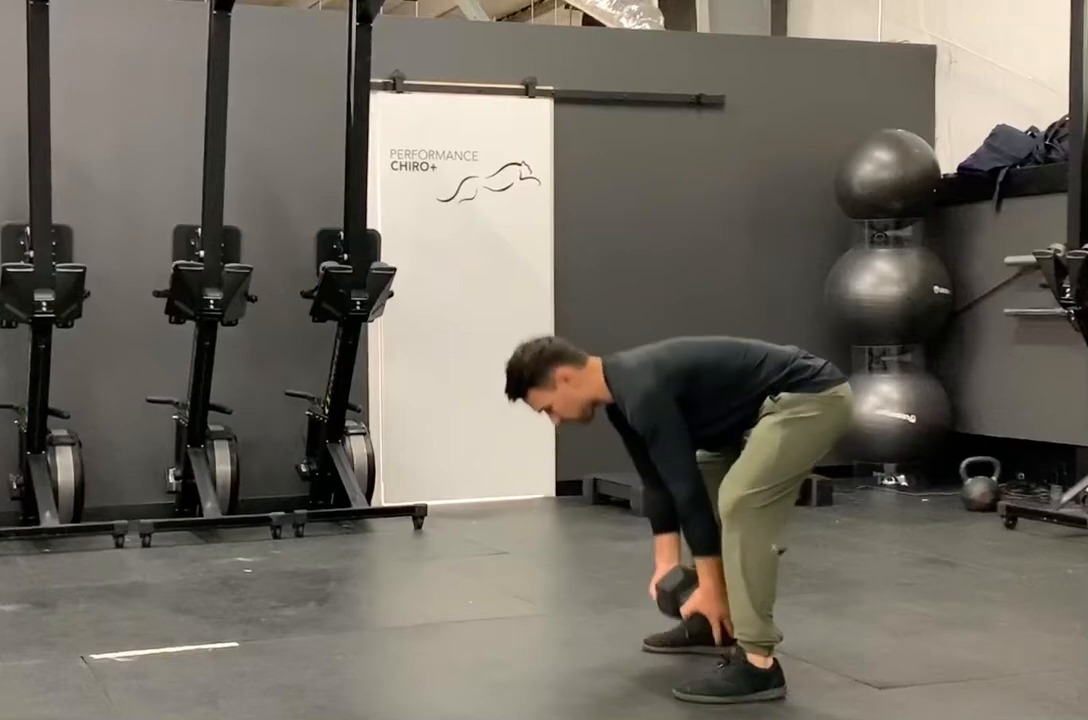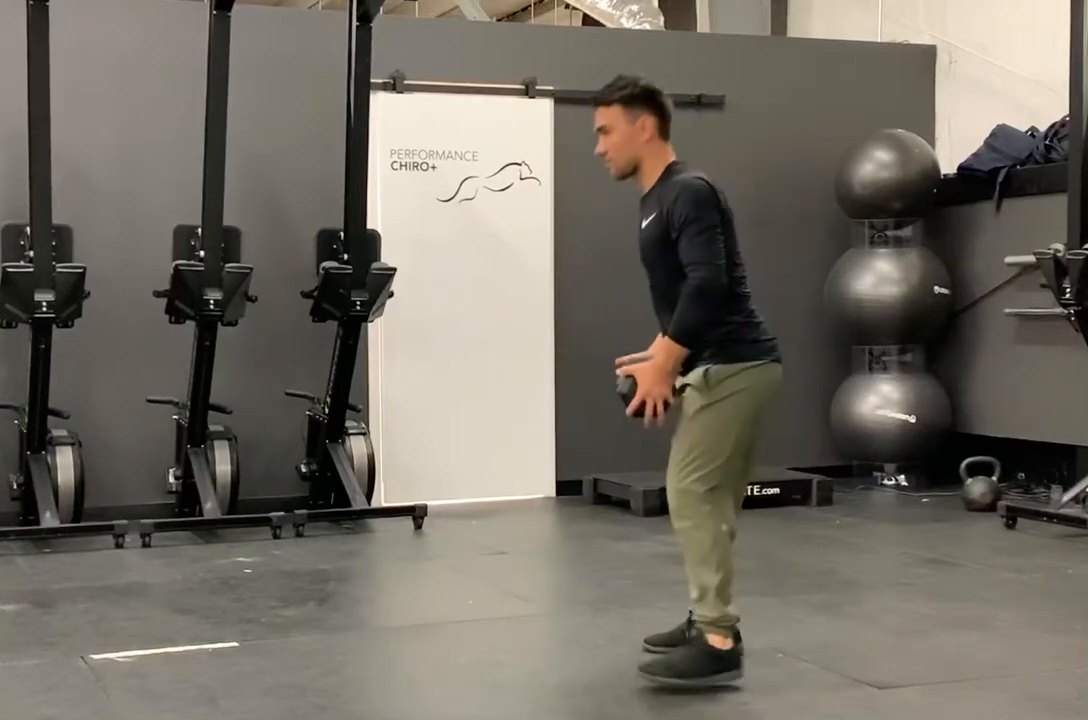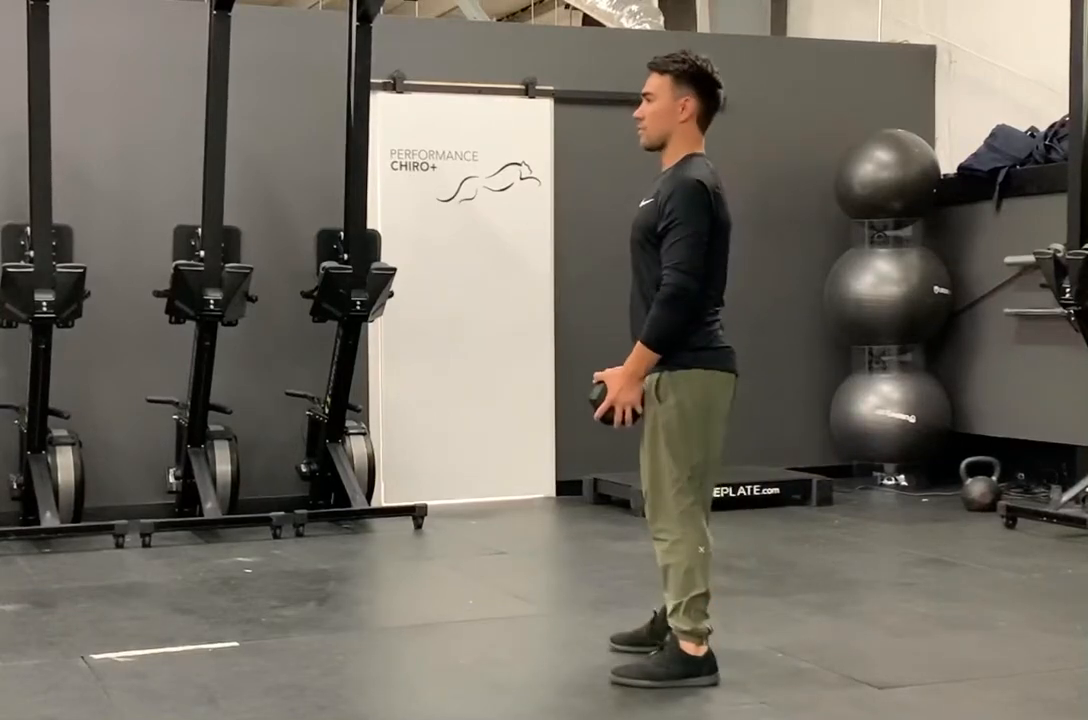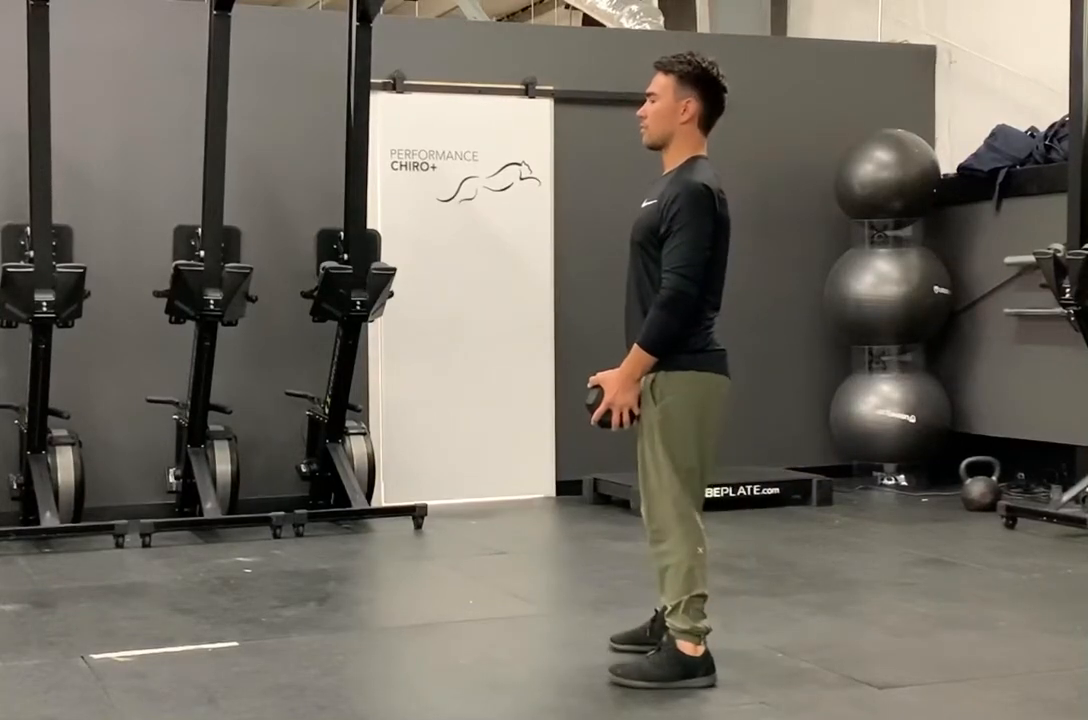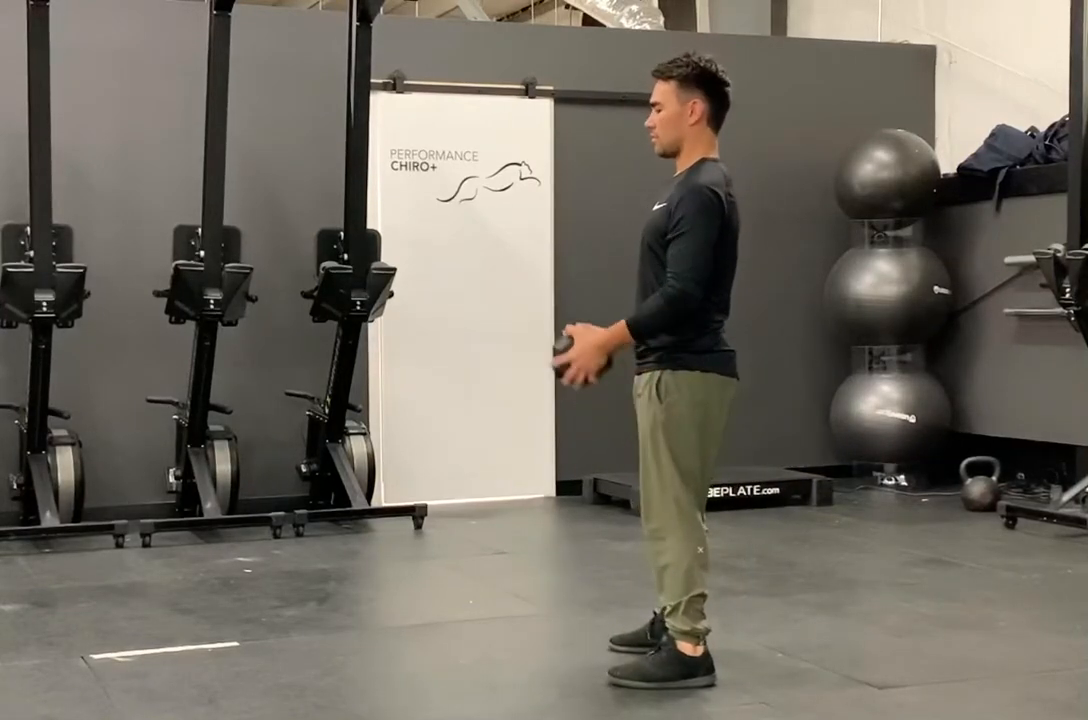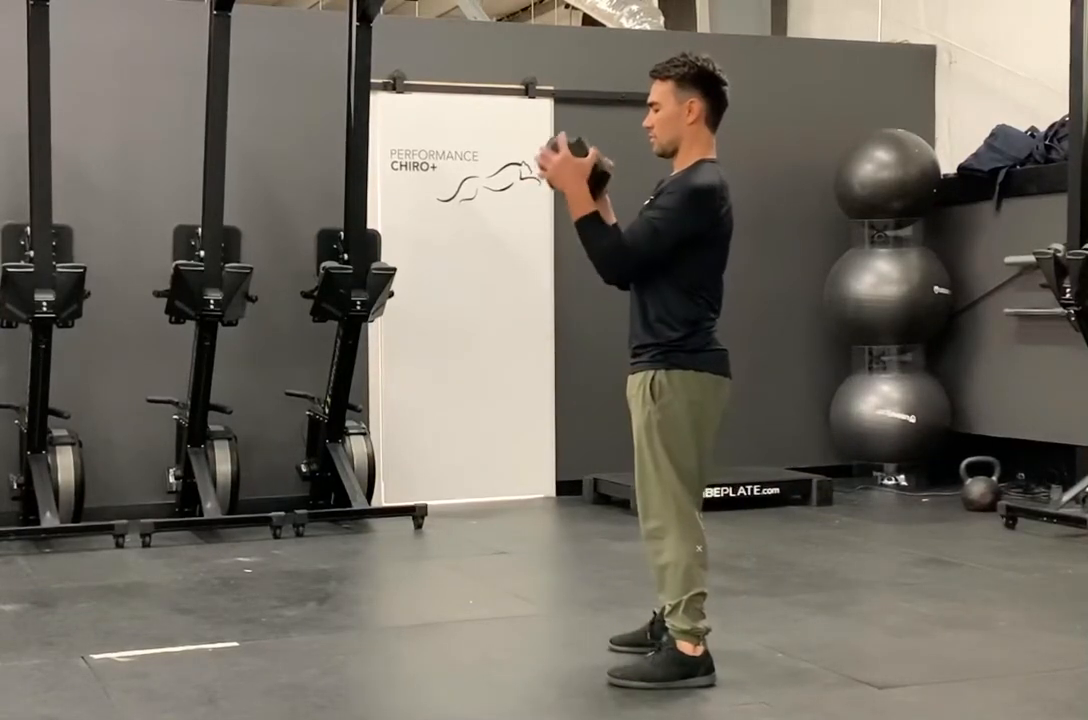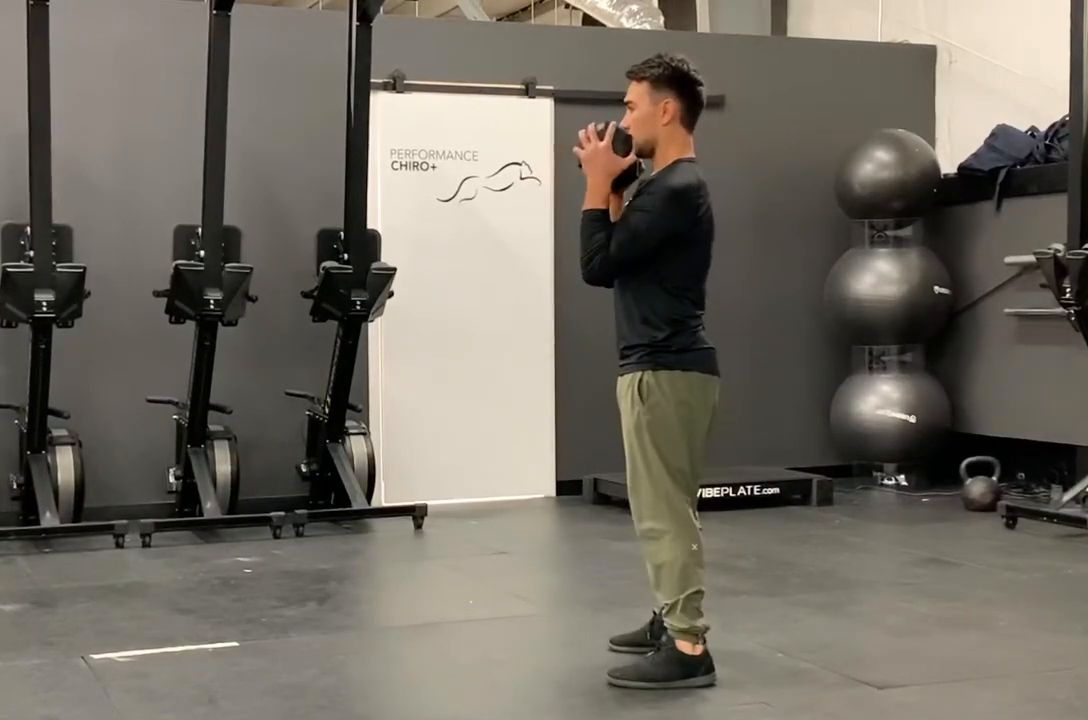
dt=0.5s
person 1, frame 1
left shoulder: (643, 395)
right shoulder: (623, 394)
left elbow: (690, 488)
right elbow: (658, 482)
left wrist: (710, 587)
right wrist: (666, 561)
left hip: (813, 396)
right hip: (776, 400)
right knee: (710, 492)
left ankle: (758, 663)
right ankle: (713, 624)
person 1, frame 2
left shoulder: (688, 192)
right shoulder: (654, 200)
left elbow: (708, 286)
left wrist: (663, 366)
right wrist: (656, 353)
left hip: (734, 366)
right hip: (714, 365)
left knee: (692, 492)
right knee: (702, 490)
left ankle: (717, 643)
right ankle: (712, 618)
person 1, frame 3
left shoulder: (690, 186)
right shoulder: (677, 184)
left elbow: (679, 294)
left wrist: (630, 371)
right wrist: (638, 368)
left hip: (687, 372)
right hip: (678, 369)
left knee: (676, 508)
right knee: (669, 504)
left ankle: (691, 649)
right ankle: (675, 619)
person 1, frame 4
left shoulder: (694, 190)
right shoulder: (673, 185)
left elbow: (679, 297)
left wrist: (628, 373)
right wrist: (633, 369)
left hip: (681, 374)
right hip: (670, 371)
left knee: (672, 510)
right knee: (664, 505)
left ankle: (688, 648)
right ankle: (673, 619)
person 1, frame 5
left shoulder: (702, 191)
right shoulder: (691, 187)
left elbow: (683, 295)
left wrist: (604, 340)
right wrist: (614, 333)
left hip: (683, 372)
right hip: (674, 367)
left knee: (673, 510)
right knee: (668, 508)
left ankle: (688, 650)
right ankle: (673, 619)
person 1, frame 6
left shoulder: (697, 189)
right shoulder: (686, 185)
left elbow: (622, 263)
right elbow: (634, 261)
left wrist: (575, 195)
right wrist: (593, 199)
left hip: (676, 370)
right hip: (666, 365)
left knee: (671, 510)
right knee: (664, 507)
left ankle: (687, 649)
right ankle: (674, 621)
person 1, frame 7
left shoulder: (676, 189)
right shoulder: (667, 185)
left elbow: (597, 266)
right elbow: (618, 258)
left wrist: (598, 184)
right wrist: (606, 187)
left hip: (664, 370)
right hip: (657, 364)
left knee: (664, 509)
right knee: (660, 506)
left ankle: (687, 649)
right ankle: (672, 620)
